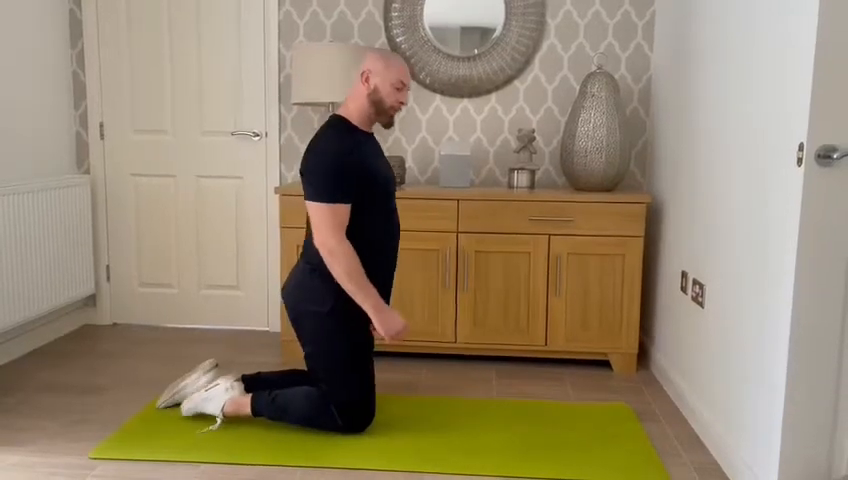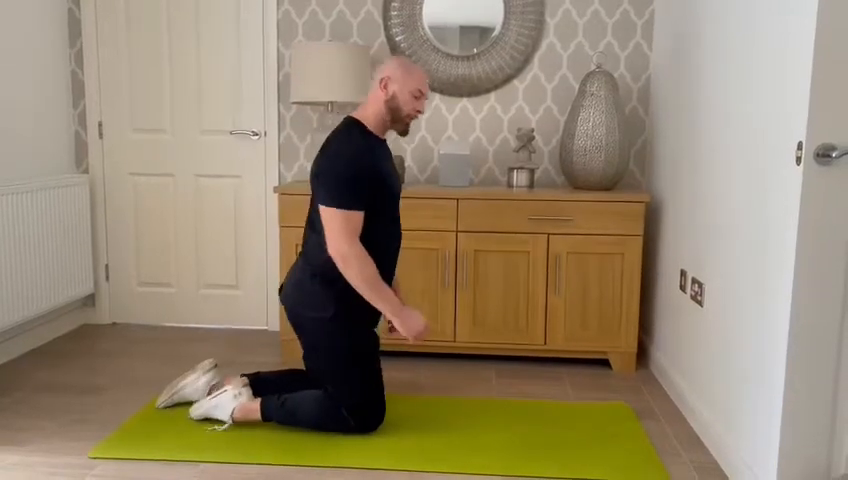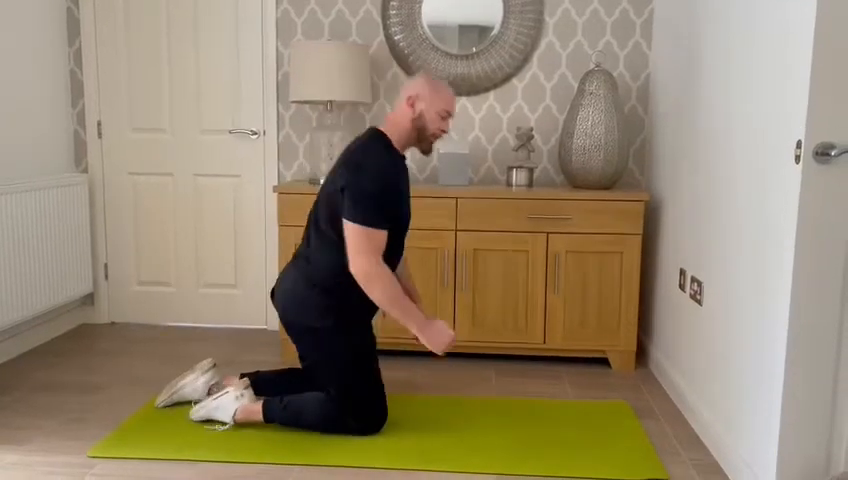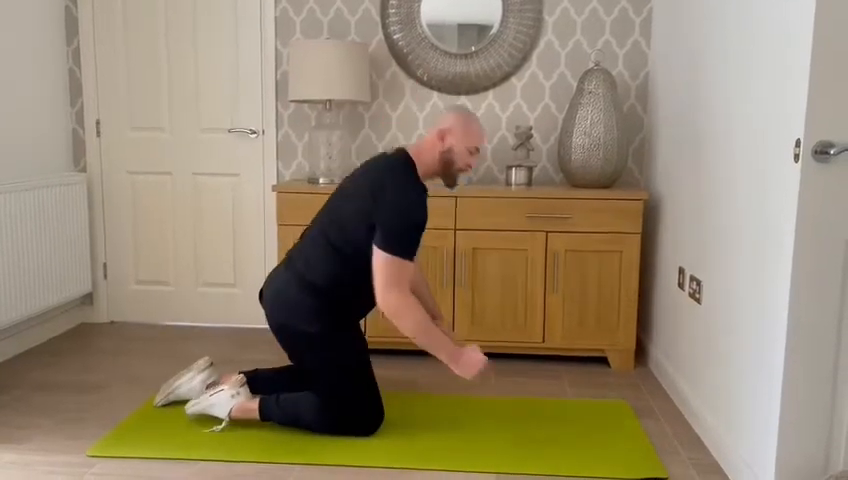
dt=0.1s
person 1, frame 1
left shoulder: (363, 140)
right shoulder: (334, 148)
right elbow: (330, 242)
left wrist: (376, 302)
right wrist: (379, 311)
left hip: (333, 296)
right hip: (327, 300)
left knee: (328, 383)
right knee: (352, 411)
left ankle: (220, 382)
right ankle: (231, 401)
person 1, frame 2
left shoulder: (372, 143)
right shoulder: (348, 152)
right elbow: (343, 248)
left wrist: (393, 295)
right wrist: (398, 311)
left hip: (332, 296)
right hip: (327, 302)
left knee: (332, 383)
right knee: (362, 412)
left ankle: (224, 384)
right ankle: (240, 406)
person 1, frame 3
left shoulder: (380, 151)
right shoulder: (376, 167)
left elbow: (383, 250)
right elbow: (364, 265)
left wrist: (414, 301)
right wrist: (423, 327)
left hip: (310, 293)
right hip: (319, 305)
left knee: (325, 380)
right knee: (364, 415)
left ankle: (221, 381)
right ankle: (238, 406)
person 1, frame 4
left shoulder: (397, 171)
right shoulder: (402, 194)
left elbow: (403, 268)
right elbow: (392, 296)
left wrist: (438, 321)
right wrist: (454, 355)
left hip: (296, 295)
right hip: (306, 310)
left knee: (335, 388)
right knee: (362, 416)
left ankle: (223, 383)
right ankle: (237, 404)
